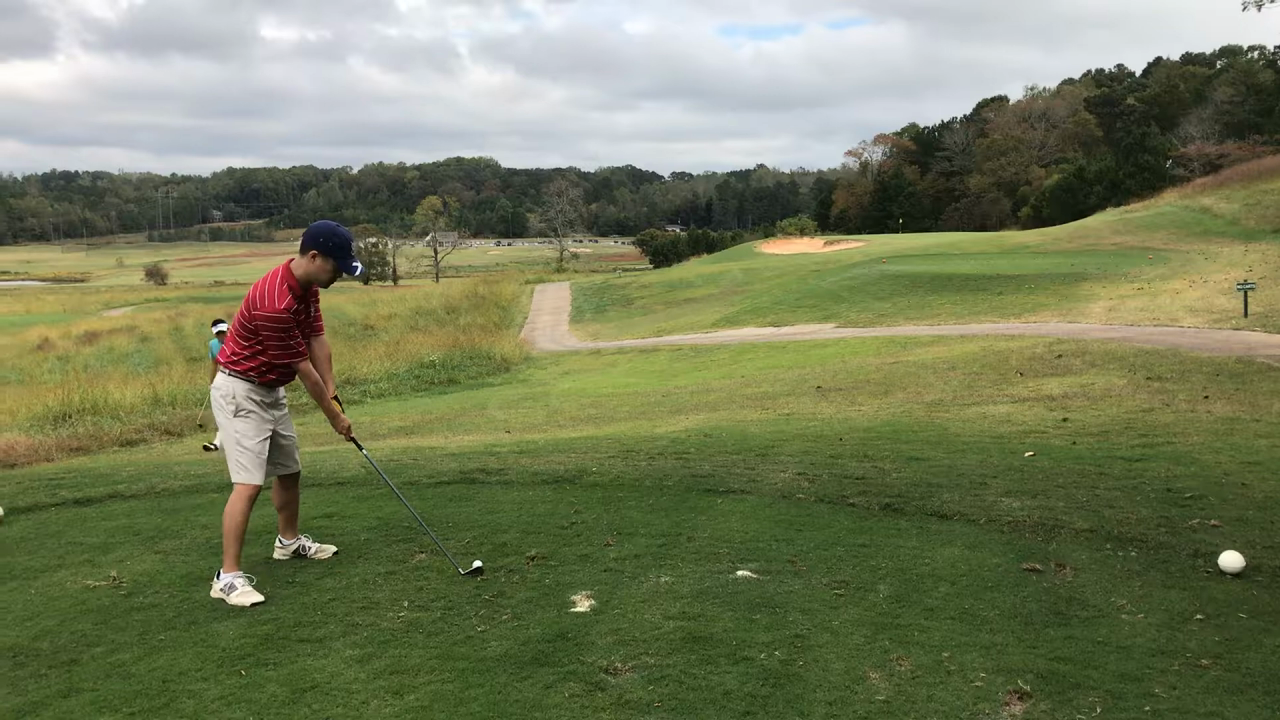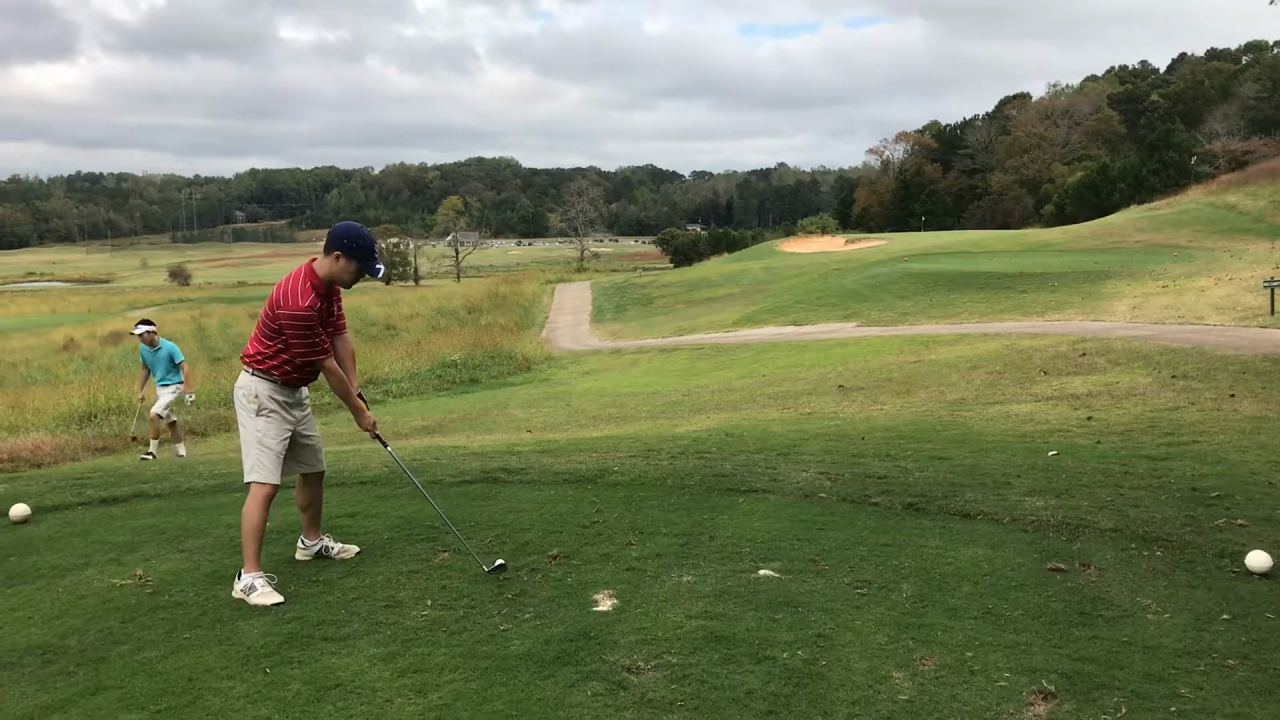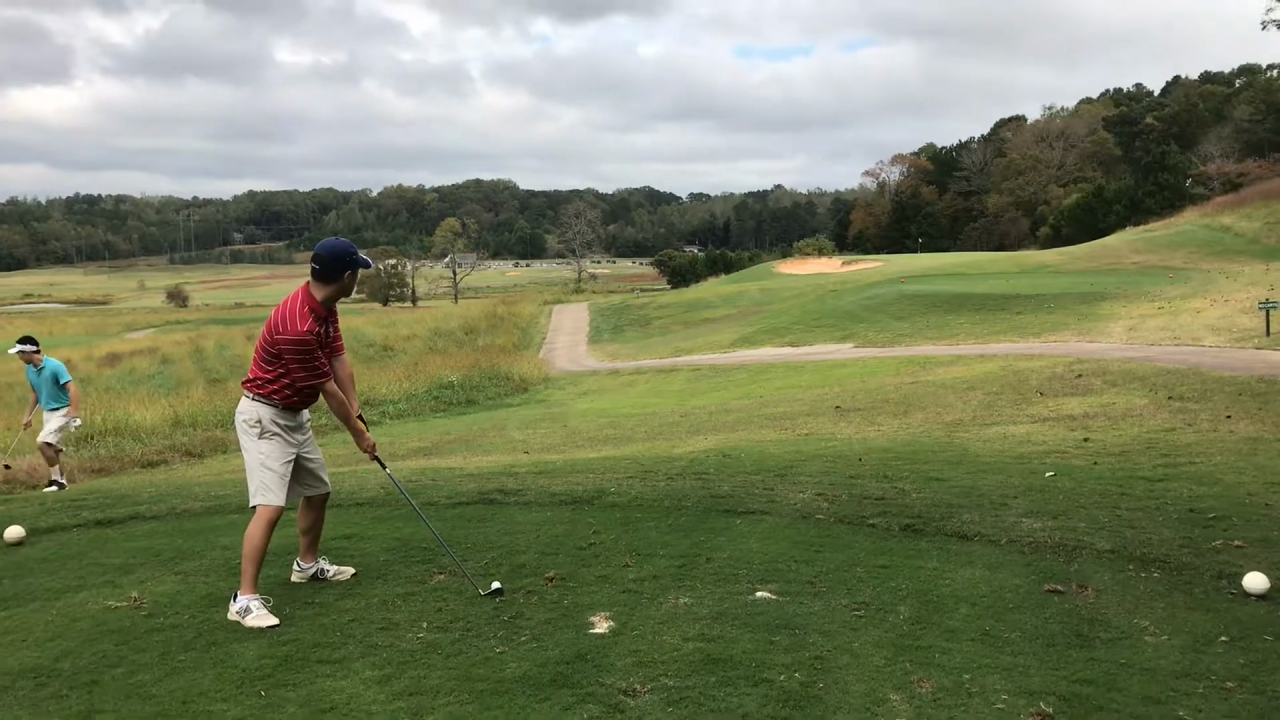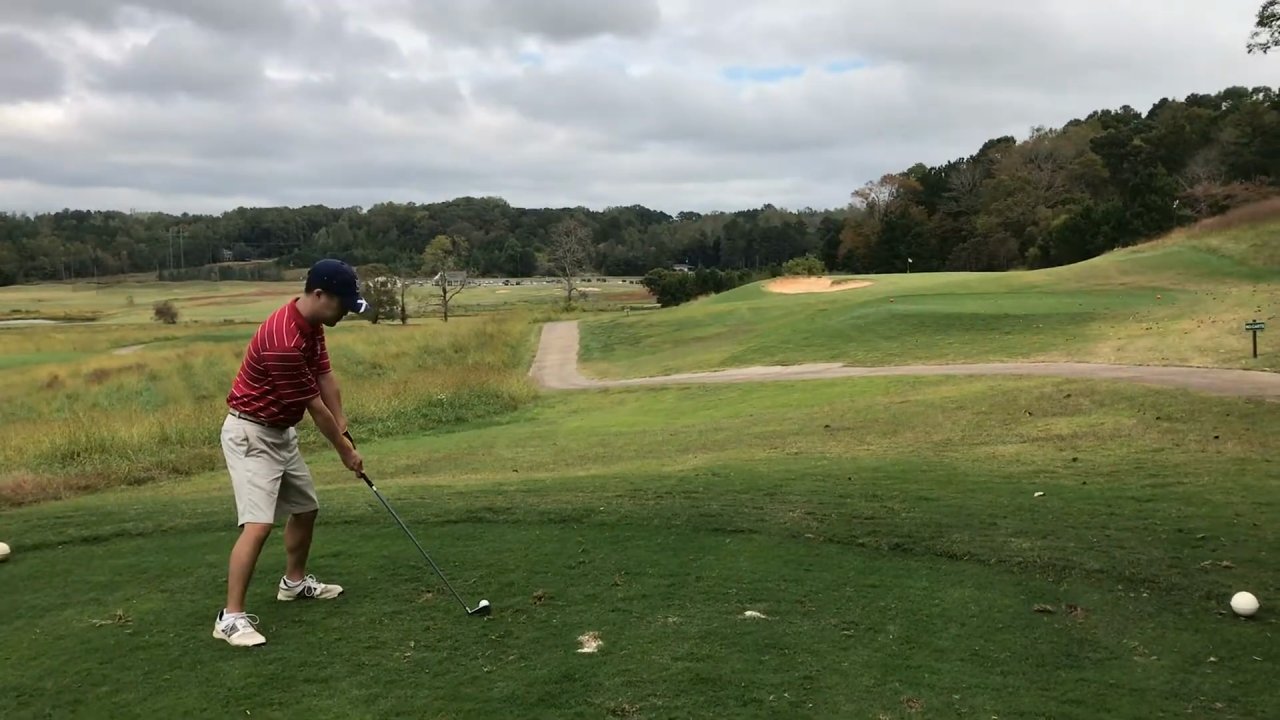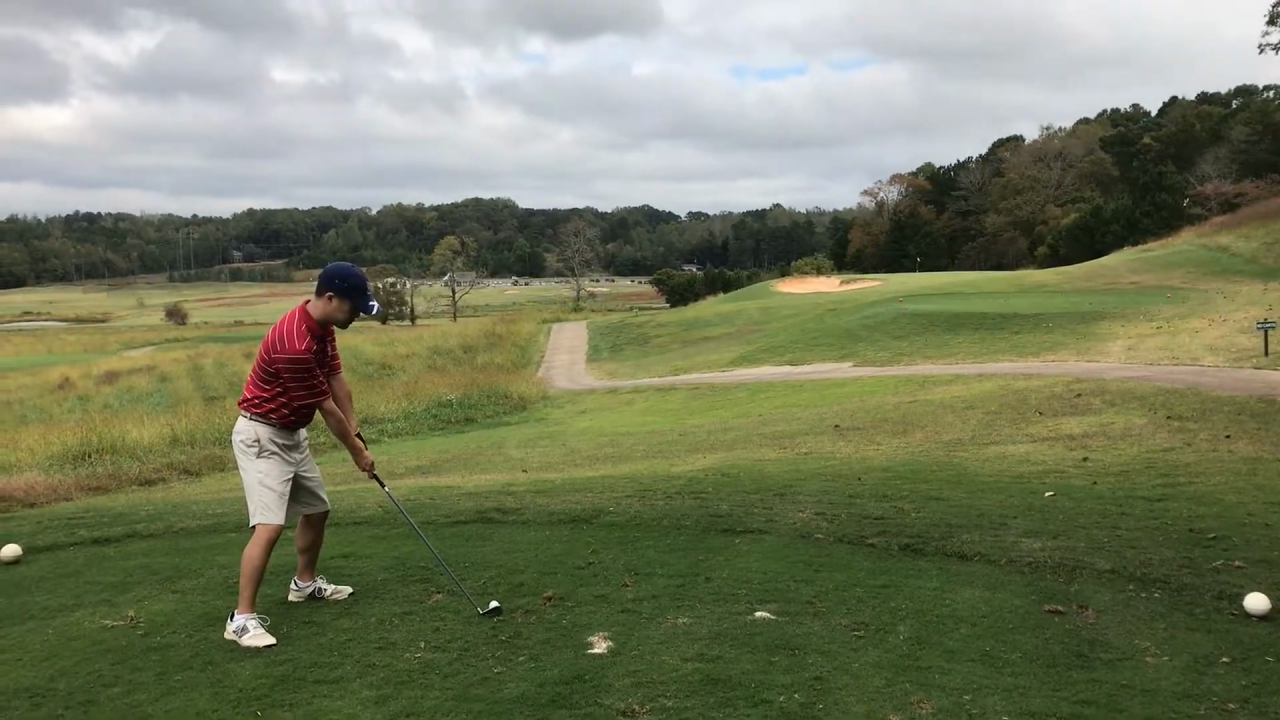
dt=1s
person 1, frame 1
left shoulder: (307, 286)
right shoulder: (275, 303)
left elbow: (317, 341)
right elbow: (302, 368)
left wrist: (333, 397)
right wrist: (333, 416)
left hip: (269, 391)
right hip: (240, 392)
left knee: (288, 470)
right knee: (249, 484)
left ankle: (289, 541)
right ankle: (227, 576)
person 1, frame 2
left shoulder: (329, 285)
right shoulder: (298, 301)
left elbow: (341, 340)
right elbow: (327, 366)
left wrist: (358, 393)
right wrist: (358, 412)
left hip: (294, 390)
right hip: (264, 392)
left knee: (312, 469)
right knee: (265, 484)
left ankle: (312, 541)
right ankle: (249, 576)
person 1, frame 3
left shoulder: (325, 307)
right shoulder: (297, 327)
left elbow: (340, 362)
right elbow: (328, 389)
left wrist: (358, 414)
right wrist: (358, 433)
left hip: (294, 415)
right hip: (265, 417)
left knee: (317, 490)
right knee: (270, 506)
left ankle: (308, 564)
right ankle: (245, 599)
person 1, frame 4
left shoulder: (312, 325)
right shoulder: (284, 342)
left elbow: (326, 378)
right elbow: (315, 407)
left wrist: (345, 430)
right wrist: (345, 450)
left hip: (281, 431)
right hip: (251, 434)
left knee: (305, 508)
right knee: (259, 524)
left ankle: (295, 581)
right ankle: (231, 616)
person 1, frame 5
left shoulder: (321, 326)
right shoulder: (295, 344)
left elbow: (337, 380)
right elbow: (326, 408)
left wrist: (356, 431)
right wrist: (357, 451)
left hip: (291, 433)
right hip: (263, 436)
left knee: (316, 508)
right knee: (270, 525)
left ankle: (305, 582)
right ankle: (242, 617)
